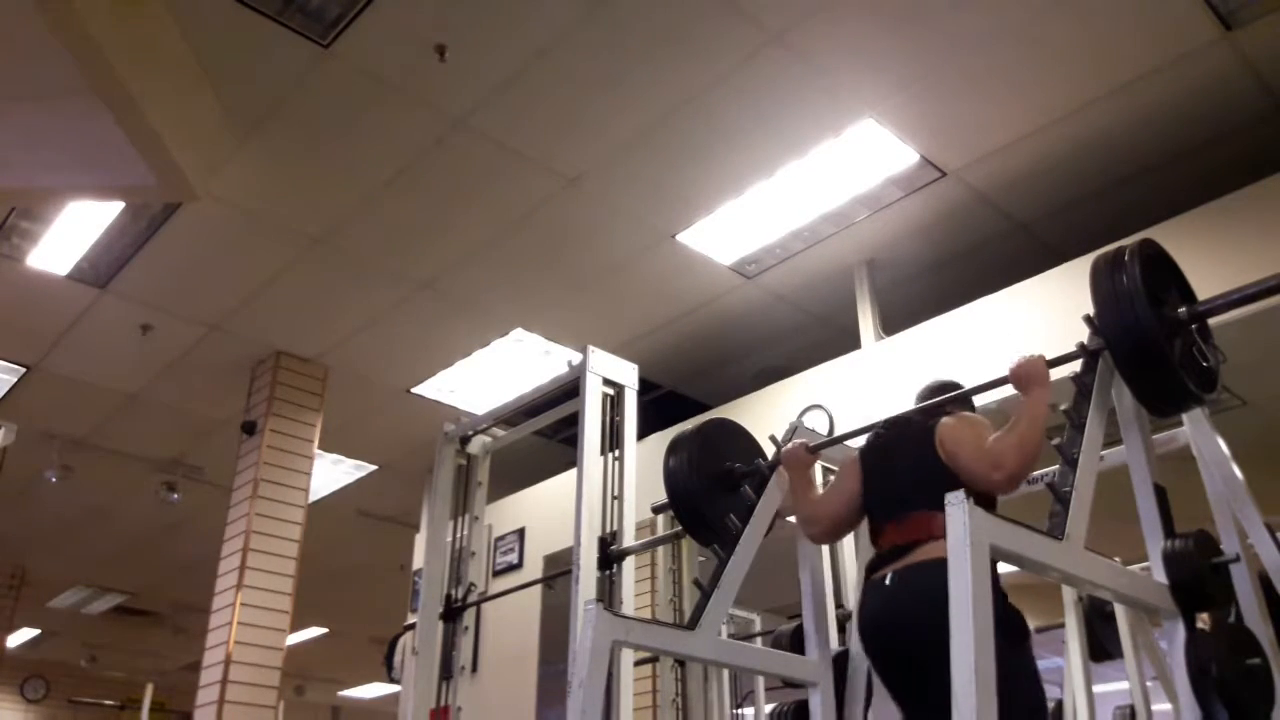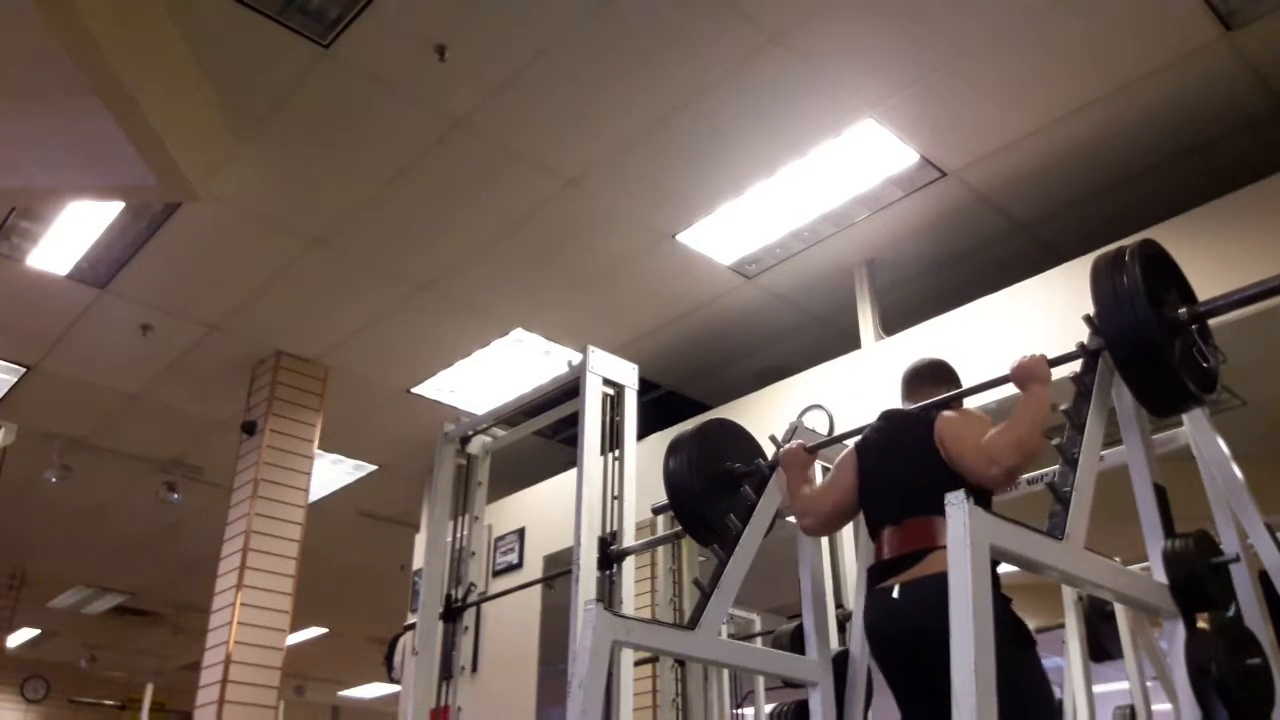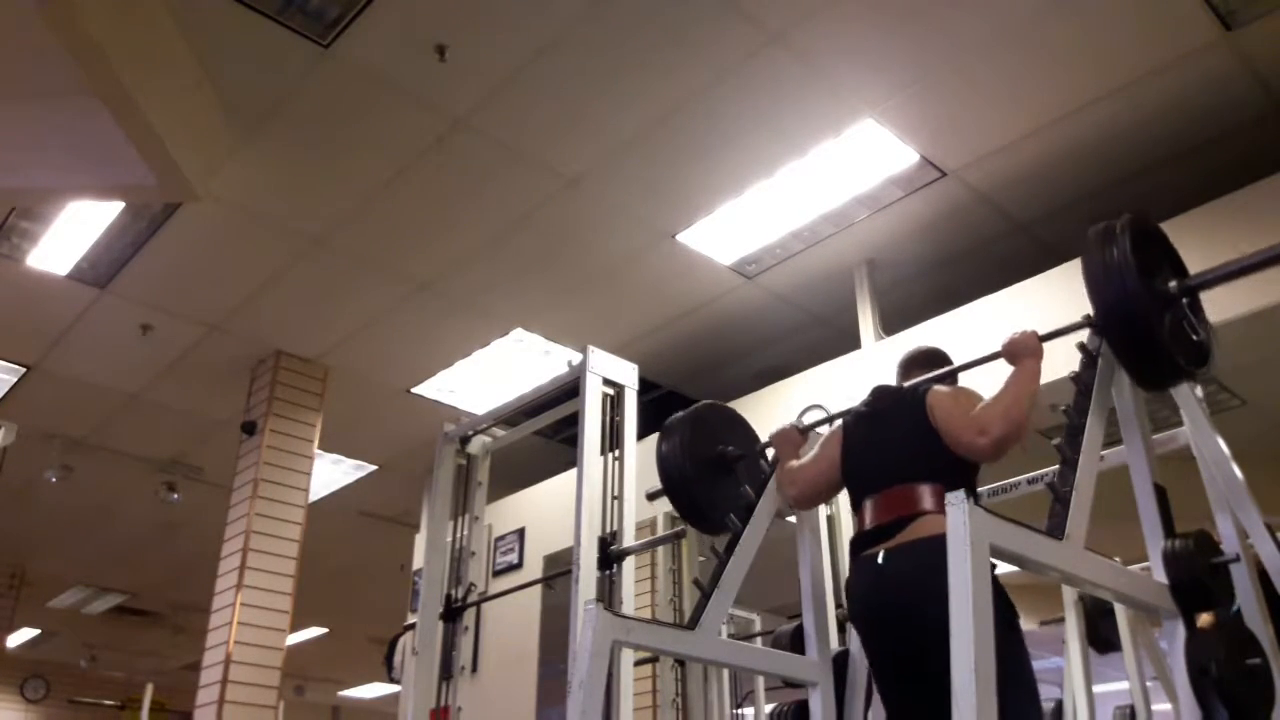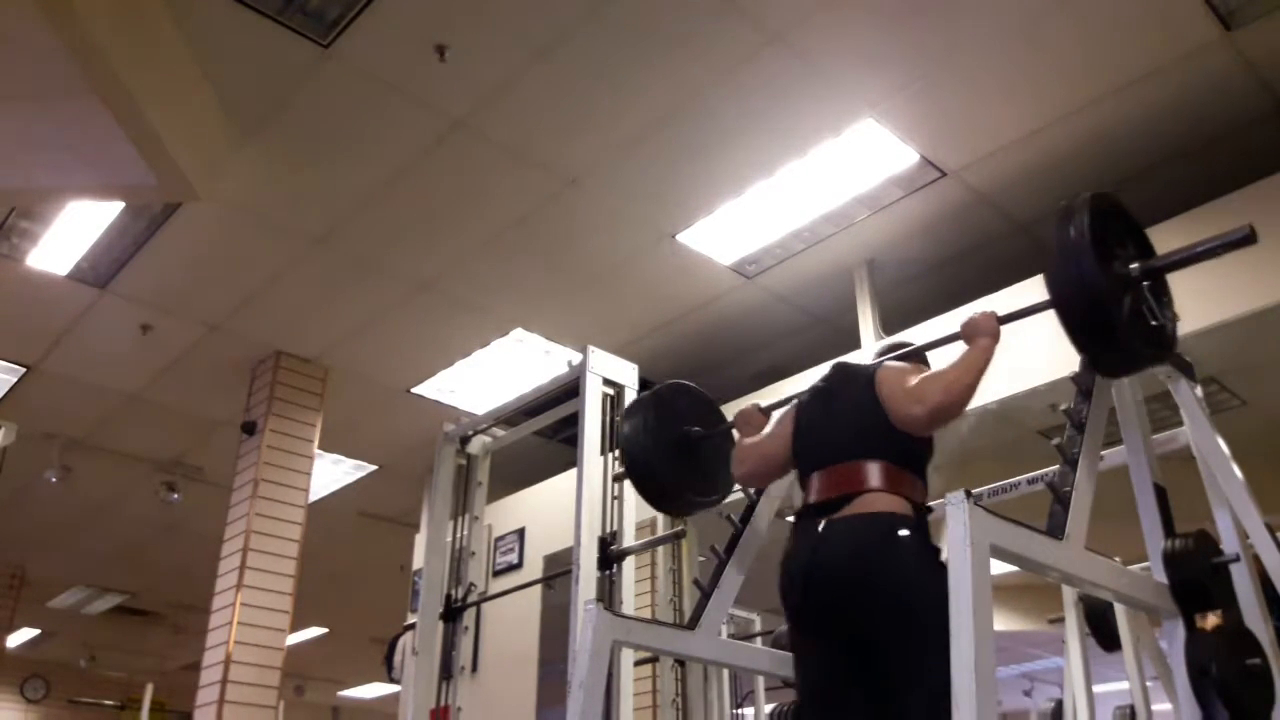
dt=0.5s
person 1, frame 1
left shoulder: (871, 452)
right shoulder: (959, 429)
left elbow: (818, 524)
right elbow: (1002, 469)
left wrist: (799, 471)
right wrist: (1035, 389)
left hip: (880, 605)
right hip: (946, 592)
person 1, frame 2
left shoulder: (864, 448)
right shoulder: (955, 424)
left elbow: (813, 517)
right elbow: (998, 464)
left wrist: (797, 471)
right wrist: (1036, 387)
left hip: (886, 613)
right hip: (952, 598)
person 1, frame 3
left shoulder: (852, 426)
right shoulder: (946, 400)
left elbow: (797, 490)
right elbow: (988, 435)
left wrist: (788, 451)
right wrist: (1027, 363)
left hip: (870, 586)
right hip: (936, 569)
person 1, frame 4
left shoulder: (810, 403)
right shoulder: (900, 376)
left elbow: (747, 468)
right elbow: (927, 406)
left wrist: (750, 430)
right wrist: (982, 342)
left hip: (807, 560)
right hip: (881, 546)
